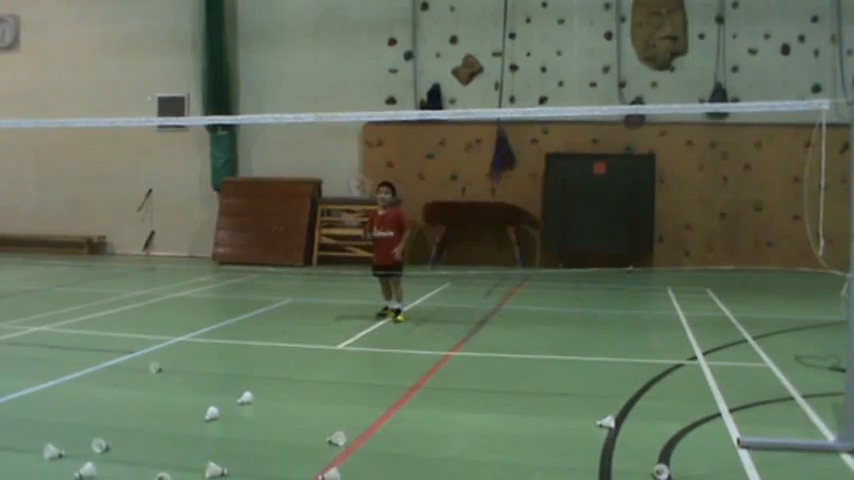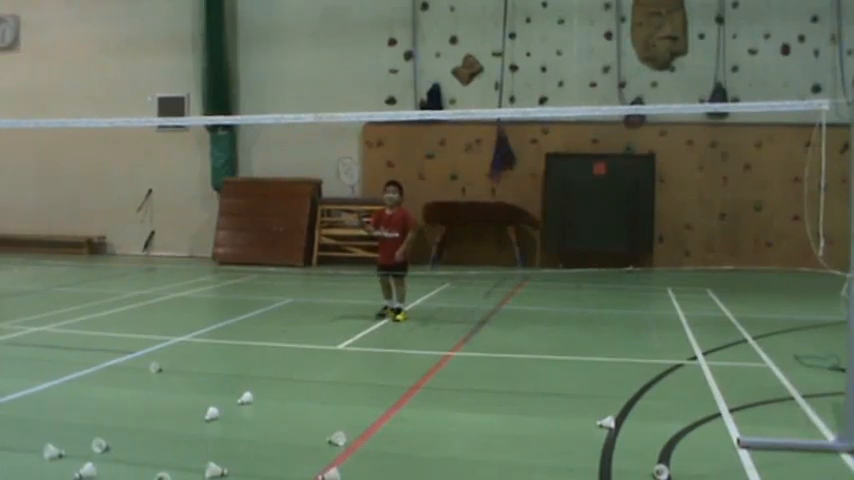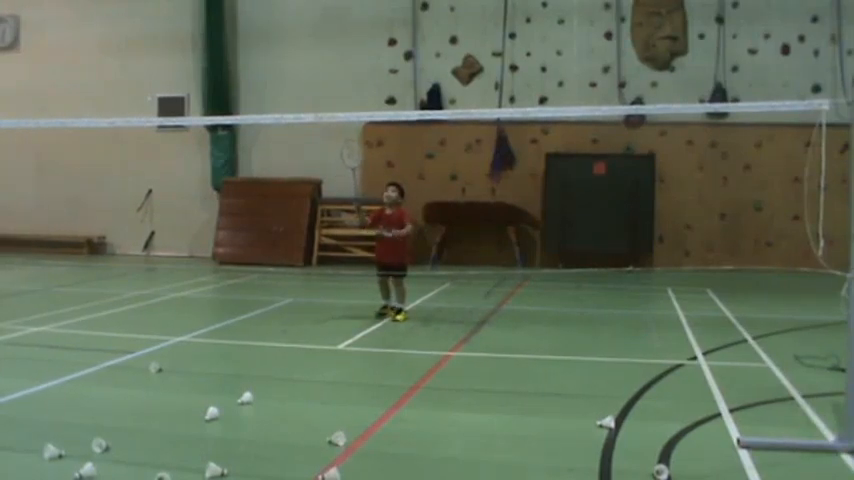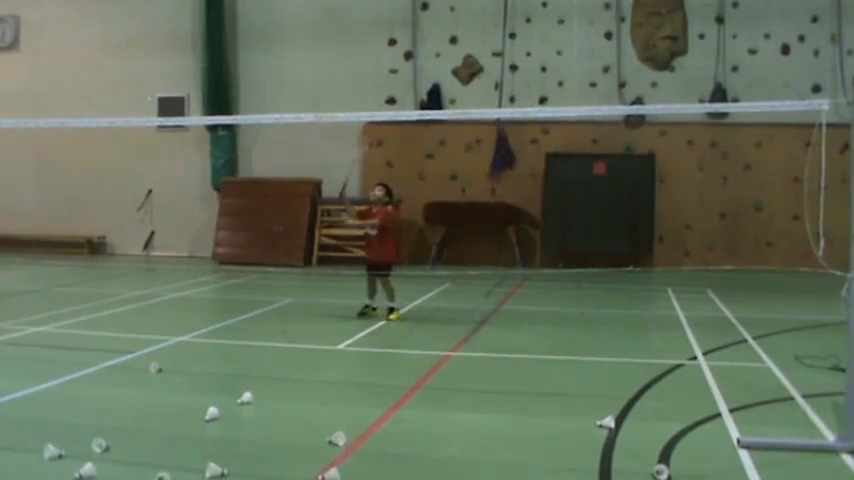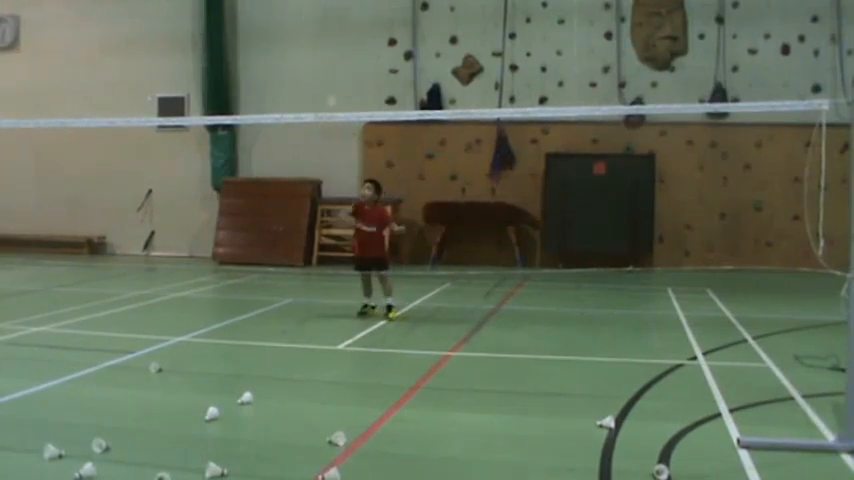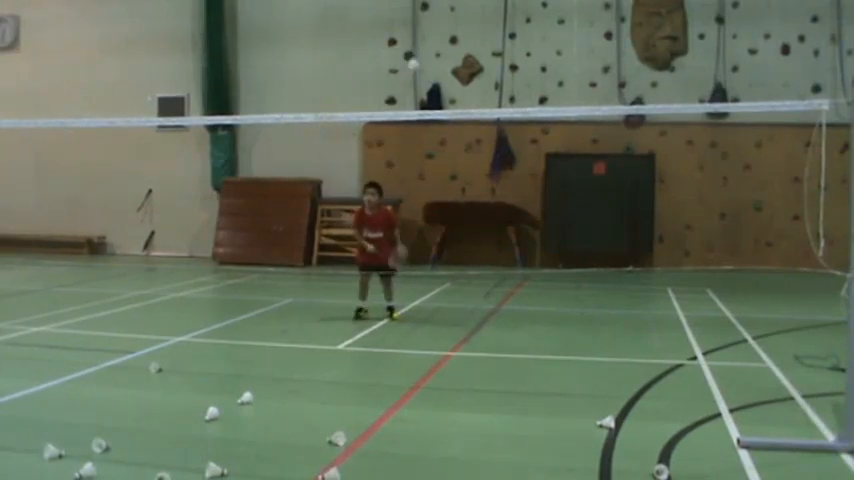
dt=0.5s
person 1, frame 1
left shoulder: (398, 213)
right shoulder: (373, 215)
left elbow: (406, 231)
right elbow: (370, 234)
left wrist: (400, 248)
right wrist: (367, 236)
left hip: (393, 255)
right hip: (379, 256)
left knee: (395, 281)
right knee: (383, 281)
left ankle: (399, 309)
right ankle: (389, 306)
person 1, frame 2
left shoulder: (405, 214)
right shoulder: (380, 214)
left elbow: (411, 233)
right elbow: (372, 229)
left wrist: (402, 250)
right wrist: (366, 227)
left hip: (398, 256)
right hip: (384, 255)
left knee: (399, 281)
right knee: (383, 281)
left ankle: (400, 309)
right ankle: (389, 306)
person 1, frame 3
left shoulder: (402, 213)
right shoulder: (380, 213)
left elbow: (409, 227)
right elbow: (367, 223)
left wrist: (402, 232)
left hip: (398, 256)
right hip: (382, 255)
left knee: (398, 281)
right knee: (382, 281)
left ankle: (401, 309)
right ankle: (388, 305)
person 1, frame 4
left shoulder: (386, 212)
right shoulder: (369, 211)
left elbow: (375, 223)
right elbow: (353, 215)
left wrist: (357, 223)
right wrist: (346, 202)
left hip: (384, 254)
right hip: (372, 254)
left knee: (384, 280)
right knee: (370, 279)
left ankle: (393, 308)
right ankle: (370, 305)
person 1, frame 5
left shoulder: (380, 210)
right shoulder: (358, 207)
left elbow: (390, 224)
left wrist: (397, 229)
left hip: (377, 251)
right hip: (361, 251)
left knee: (383, 277)
right knee: (364, 277)
left ankle: (390, 306)
right ankle: (368, 304)
person 1, frame 6
left shoulder: (386, 213)
right shoulder: (360, 213)
left elbow: (395, 230)
right elbow: (357, 232)
left wrist: (397, 247)
right wrist: (366, 244)
left hip: (384, 254)
right hip: (366, 254)
left knee: (387, 281)
right knee: (363, 279)
left ankle: (390, 307)
right ankle: (362, 307)
